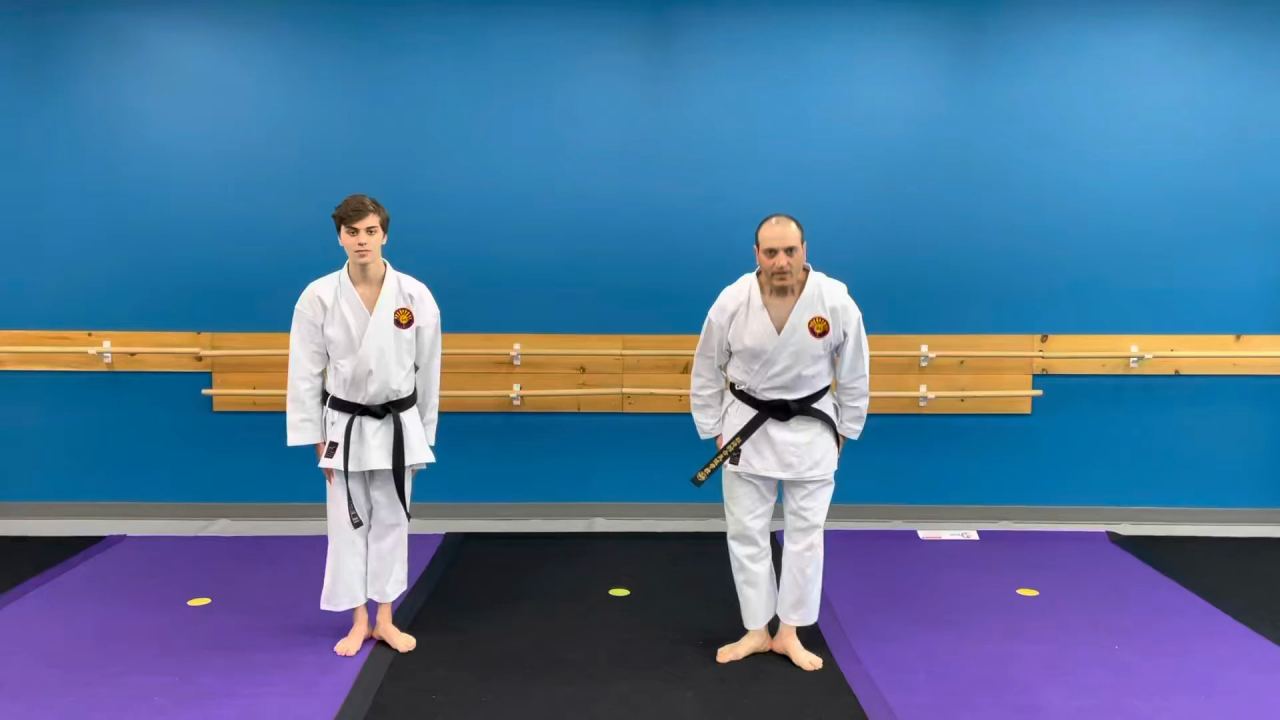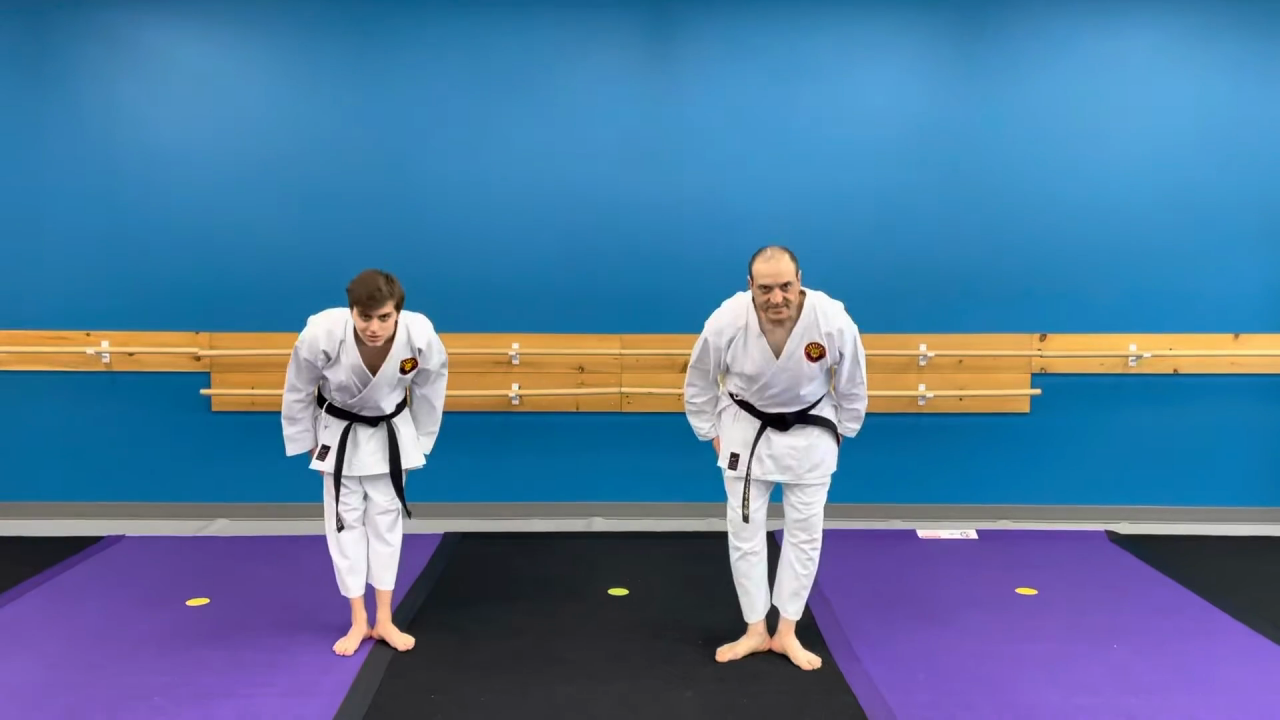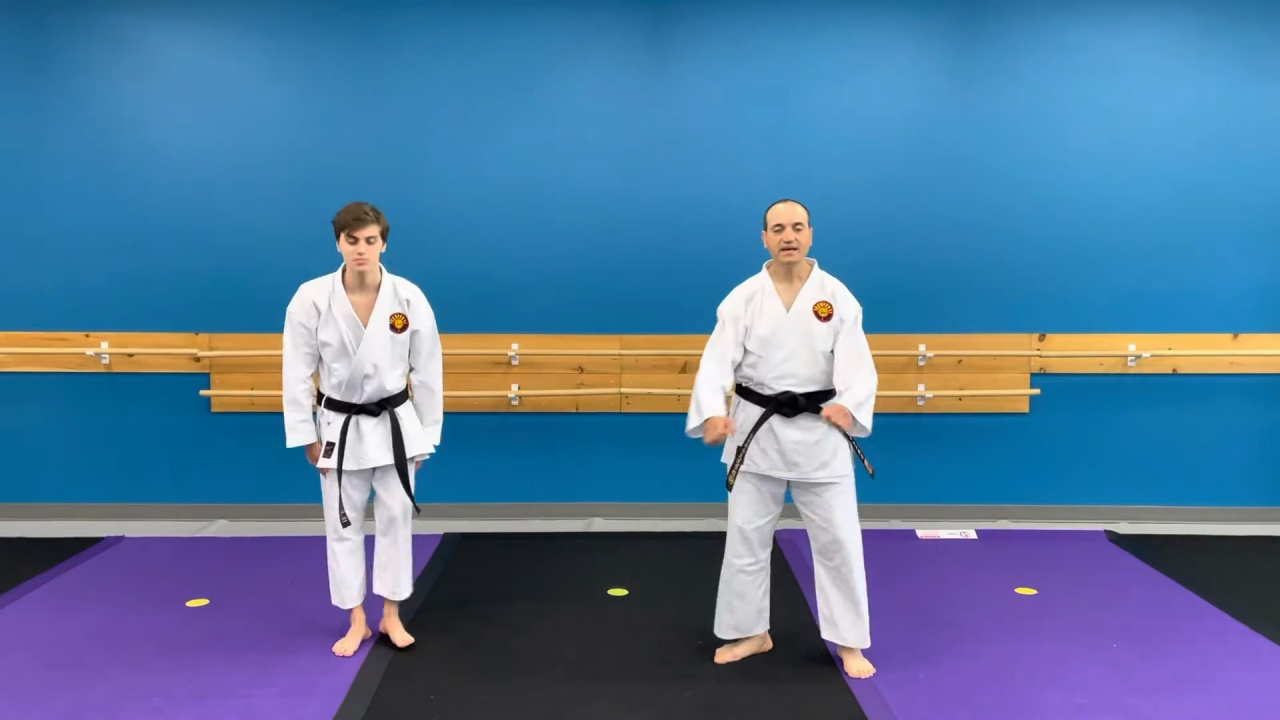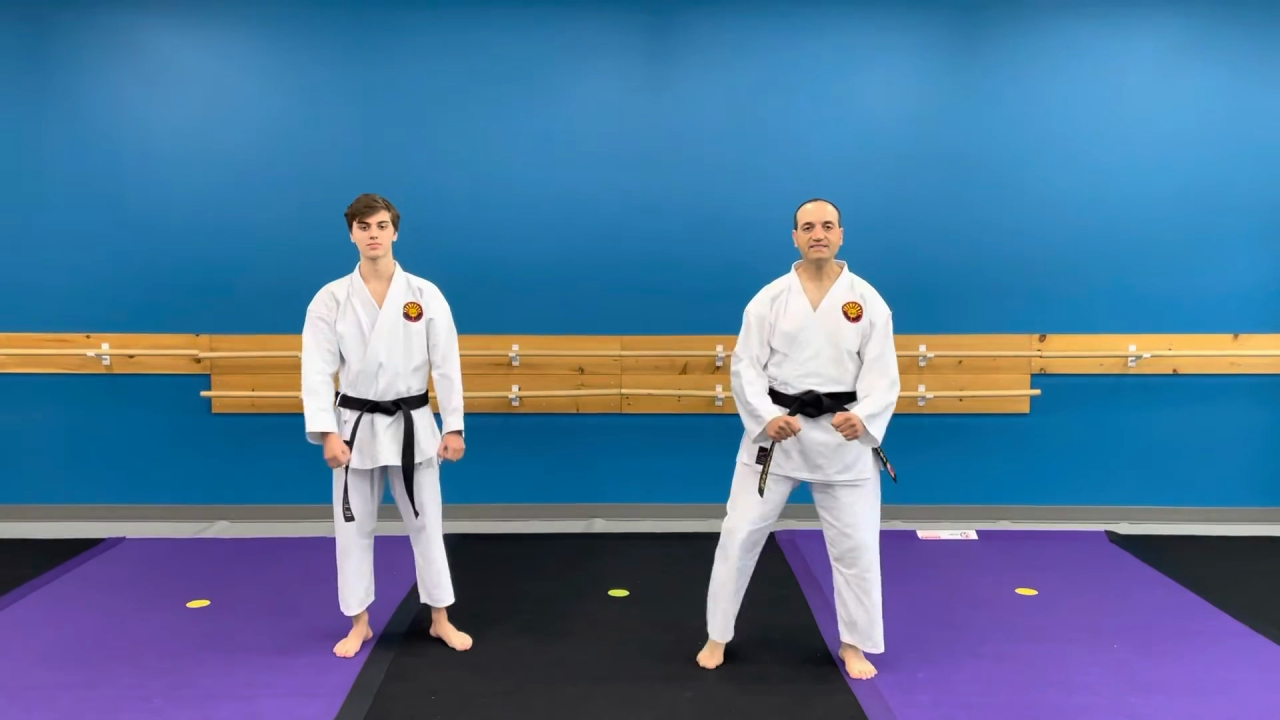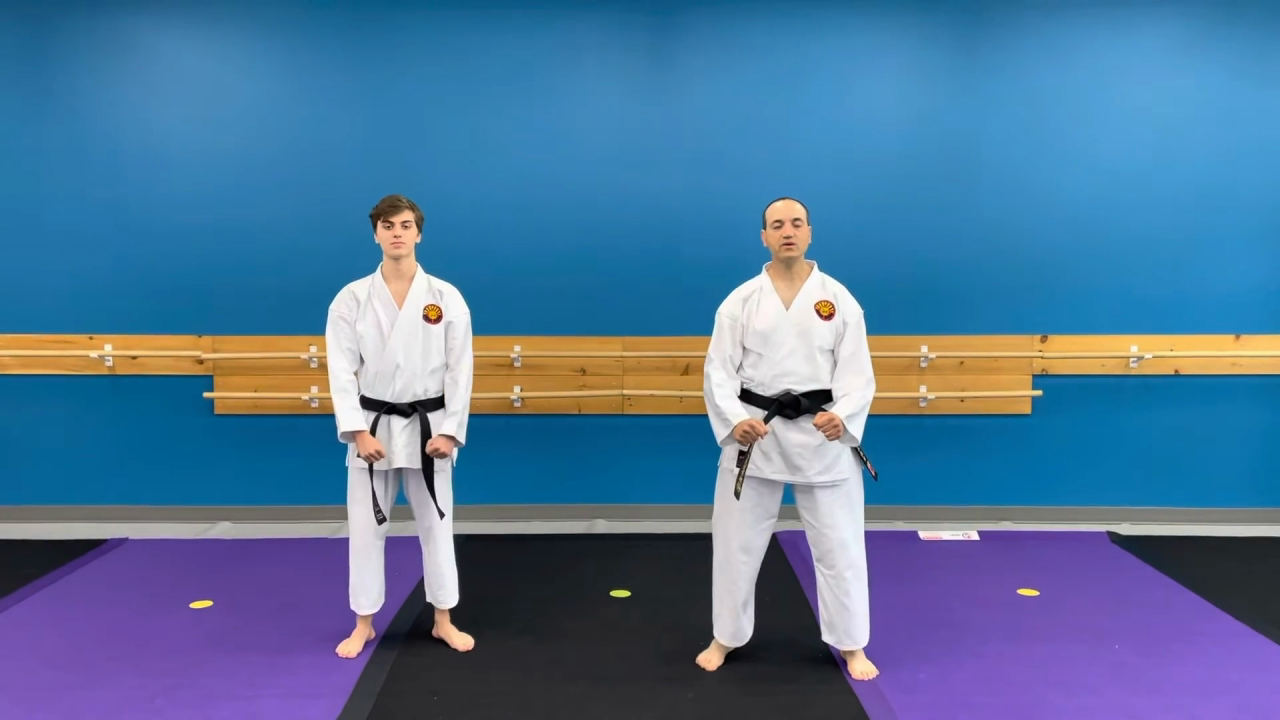
dt=0.5s
person 1, frame 1
left shoulder: (836, 302)
right shoulder: (731, 304)
left elbow: (854, 375)
right elbow: (706, 372)
left wrist: (844, 430)
right wrist: (714, 429)
left hip: (810, 429)
right hip: (748, 425)
left knee: (806, 533)
right knee: (746, 532)
left ankle: (789, 632)
right ankle: (756, 631)
person 1, frame 2
left shoulder: (834, 322)
right shoulder: (725, 323)
left elbow: (852, 385)
right elbow: (700, 382)
left wrist: (840, 431)
right wrist: (712, 431)
left hip: (808, 432)
right hip: (746, 428)
left knee: (805, 530)
right knee: (745, 529)
left ankle: (787, 631)
right ankle: (756, 629)
person 1, frame 3
left shoulder: (837, 296)
right shoulder: (743, 298)
left elbow: (857, 364)
right elbow: (717, 360)
left wrist: (850, 406)
right wrist: (713, 412)
left hip: (820, 431)
right hip: (755, 431)
left knee: (838, 540)
right knee: (746, 538)
left ankle: (850, 641)
right ankle: (753, 632)
person 1, frame 4
left shoulder: (867, 300)
right shoulder: (770, 298)
left elbow: (883, 374)
right elbow: (745, 366)
left wrist: (862, 417)
right wrist: (767, 417)
left hip: (843, 434)
right hip: (776, 430)
left knee: (855, 544)
right knee: (740, 532)
left ankle: (854, 643)
right ankle: (719, 632)
person 1, frame 5
left shoulder: (838, 298)
right shoulder: (741, 301)
left elbow: (857, 372)
right elbow: (719, 370)
left wrist: (843, 416)
right wrist: (735, 420)
left hip: (823, 433)
right hip: (755, 433)
left knee: (840, 545)
right knee: (737, 541)
left ankle: (851, 644)
right ankle: (726, 636)
person 2, frame 1
left shoulder: (415, 294)
right shoulder: (318, 296)
left elbow: (428, 369)
right elbow: (304, 371)
left wrist: (424, 433)
right wrist: (313, 435)
left hip: (397, 425)
right hip: (345, 426)
left knee: (391, 522)
right knee: (347, 524)
left ankle: (385, 620)
right ankle: (358, 622)
person 2, frame 2
left shoulder: (421, 335)
right shoulder: (321, 334)
left elbow: (431, 388)
right elbow: (298, 393)
left wrist: (420, 442)
right wrist: (307, 442)
left hip: (389, 431)
right hip: (338, 429)
left knee: (386, 518)
right knee: (345, 518)
left ankle: (383, 619)
right ankle: (358, 620)
person 2, frame 3
left shoulder: (408, 296)
right shoulder: (311, 298)
left elbow: (427, 369)
right elbow: (297, 373)
left wrist: (429, 434)
right wrist: (307, 436)
left hip: (393, 422)
right hip: (340, 425)
left knee: (396, 517)
right knee: (343, 524)
left ankle: (391, 614)
right ankle: (356, 621)
person 2, frame 4
left shoulder: (425, 294)
right shoulder: (331, 298)
left elbow: (446, 363)
right elbow: (318, 368)
left wrist: (454, 426)
right wrist: (327, 432)
left hip: (411, 424)
right hip: (357, 426)
left knee: (425, 522)
right knee: (354, 527)
left ankle: (440, 619)
right ankle: (359, 624)
person 2, frame 5
left shoulder: (446, 297)
right shoulder: (351, 299)
left elbow: (459, 369)
right elbow: (342, 370)
left wrist: (450, 430)
right wrist: (358, 431)
left hip: (428, 425)
right hip: (374, 426)
left knee: (436, 524)
right knee: (366, 526)
left ankle: (443, 620)
right ankle: (364, 624)
